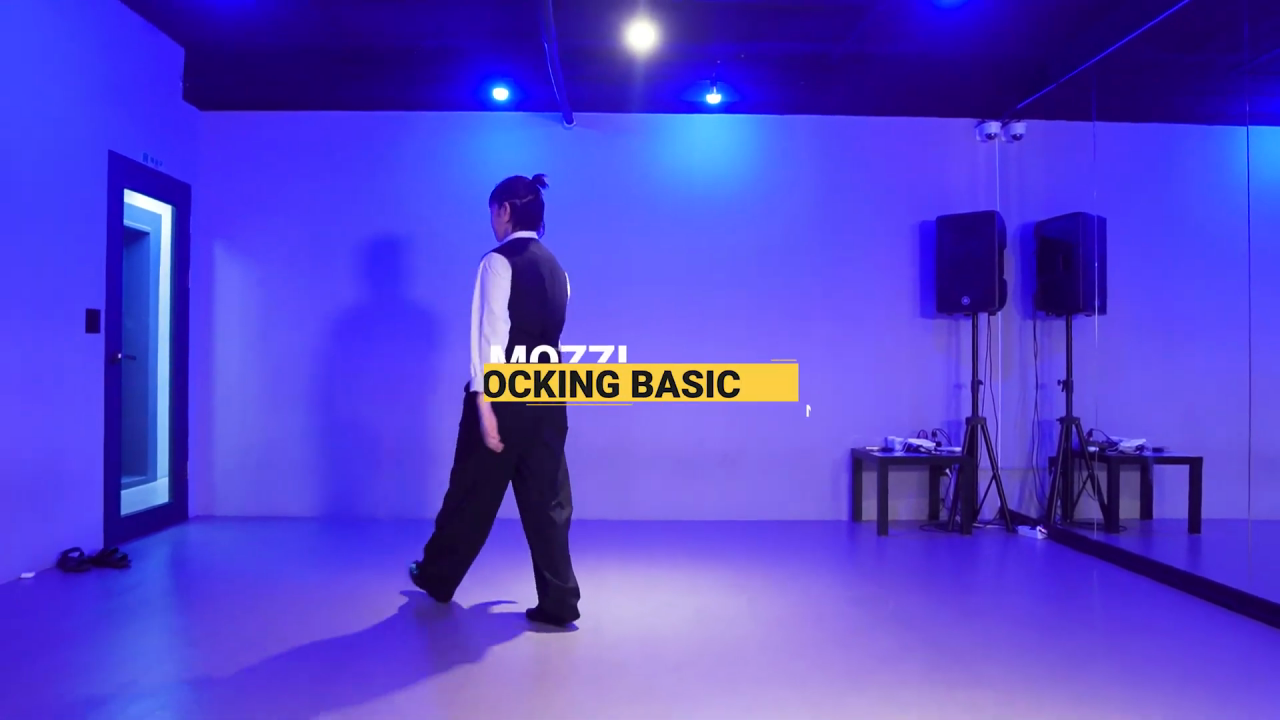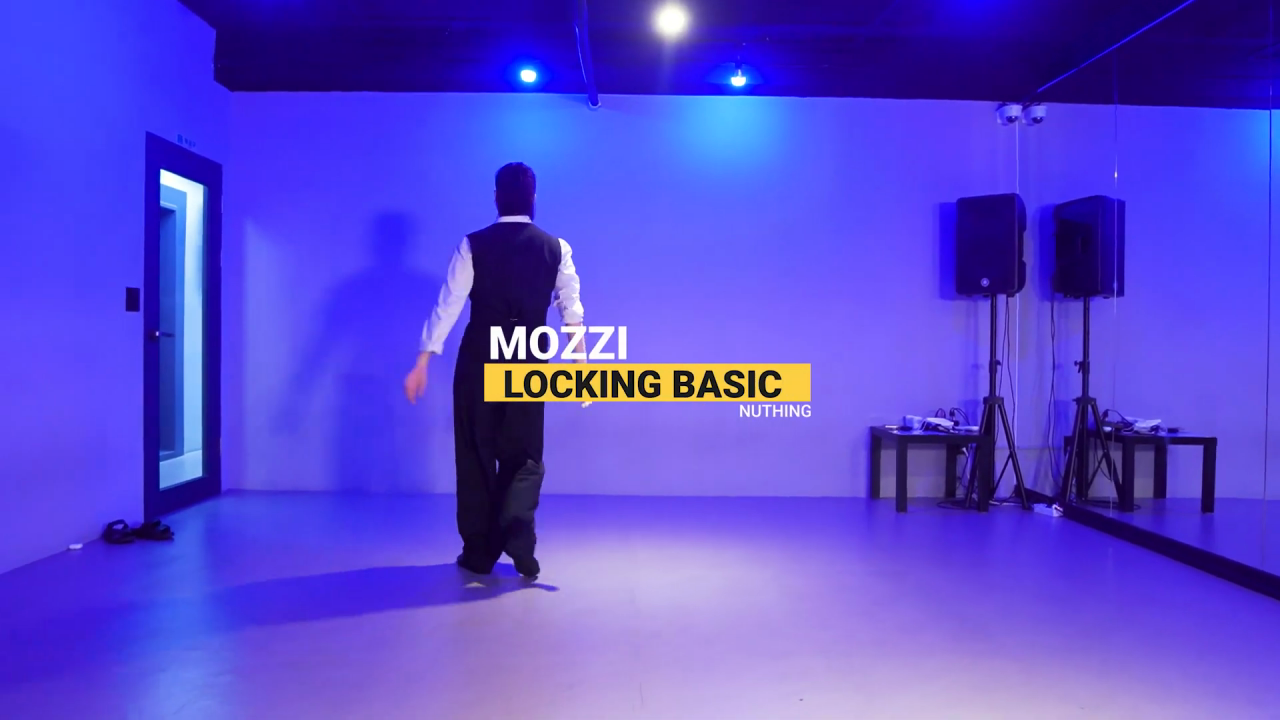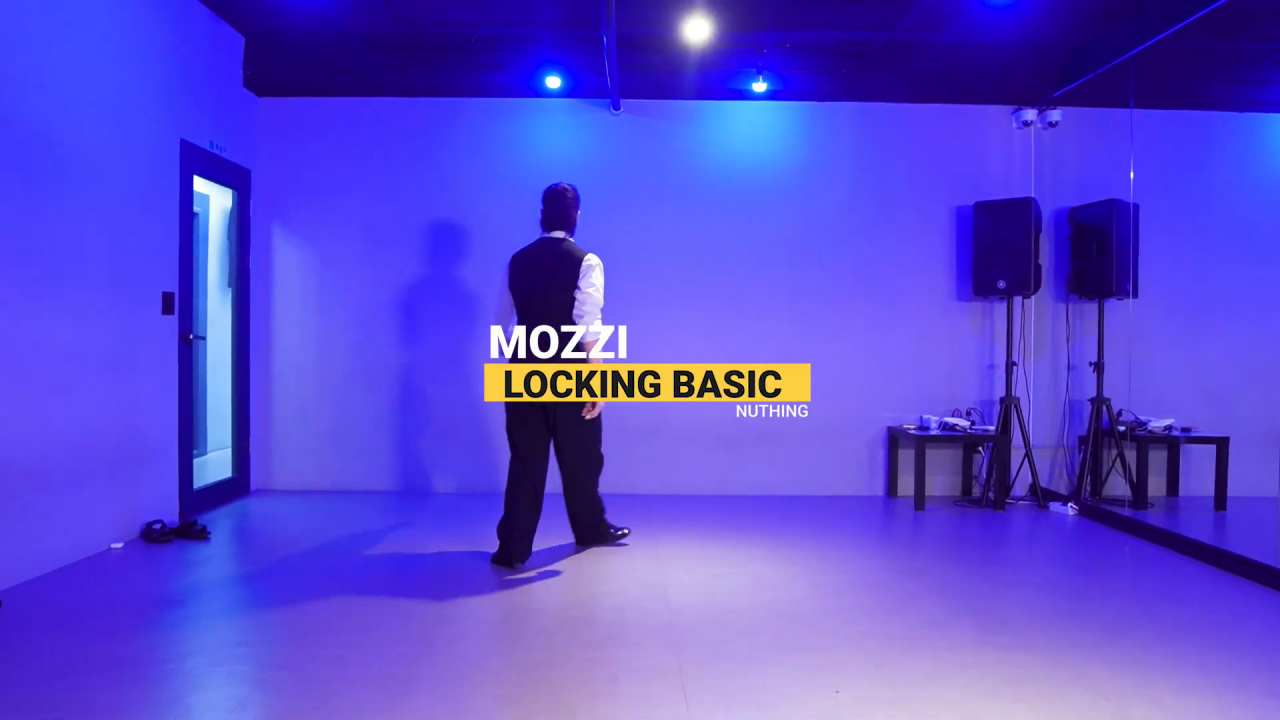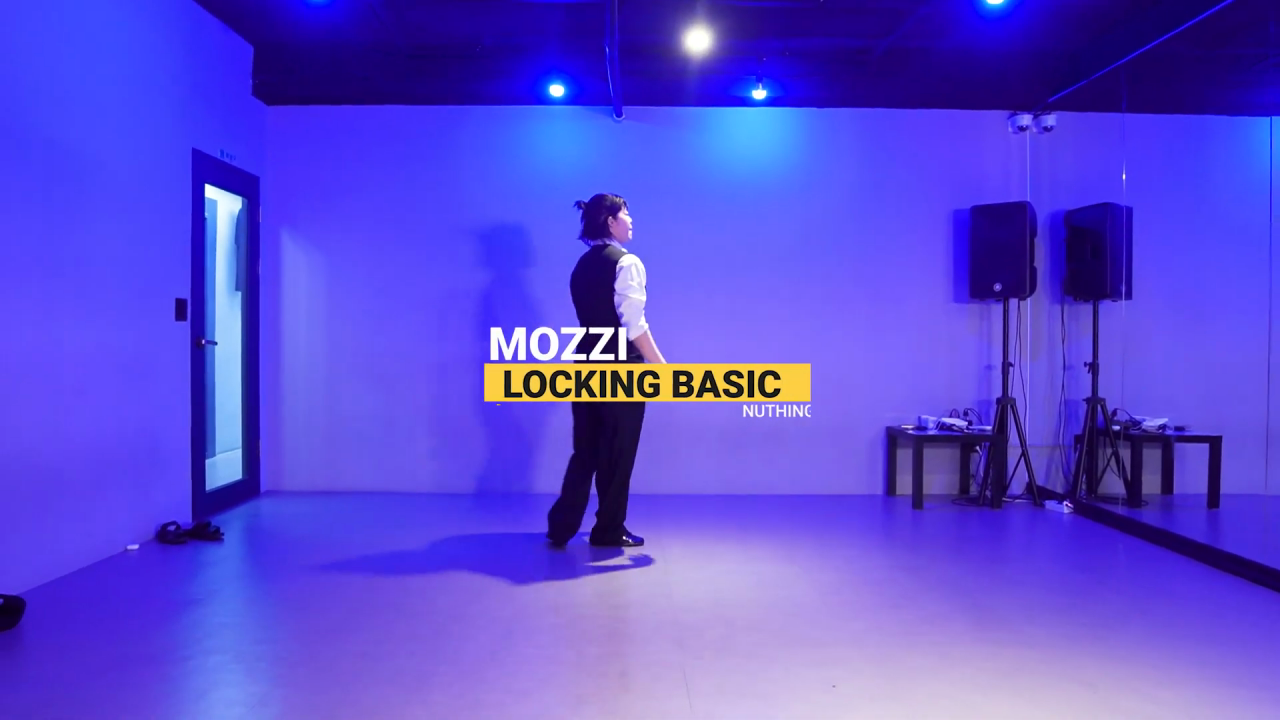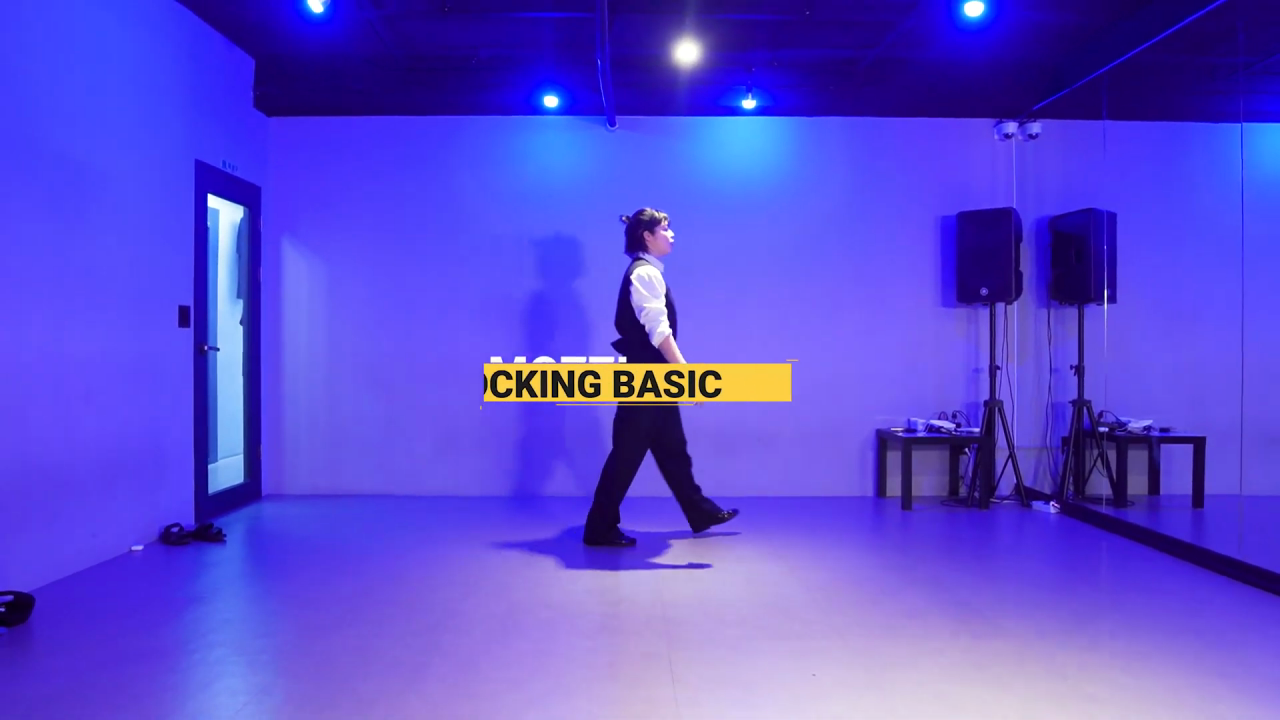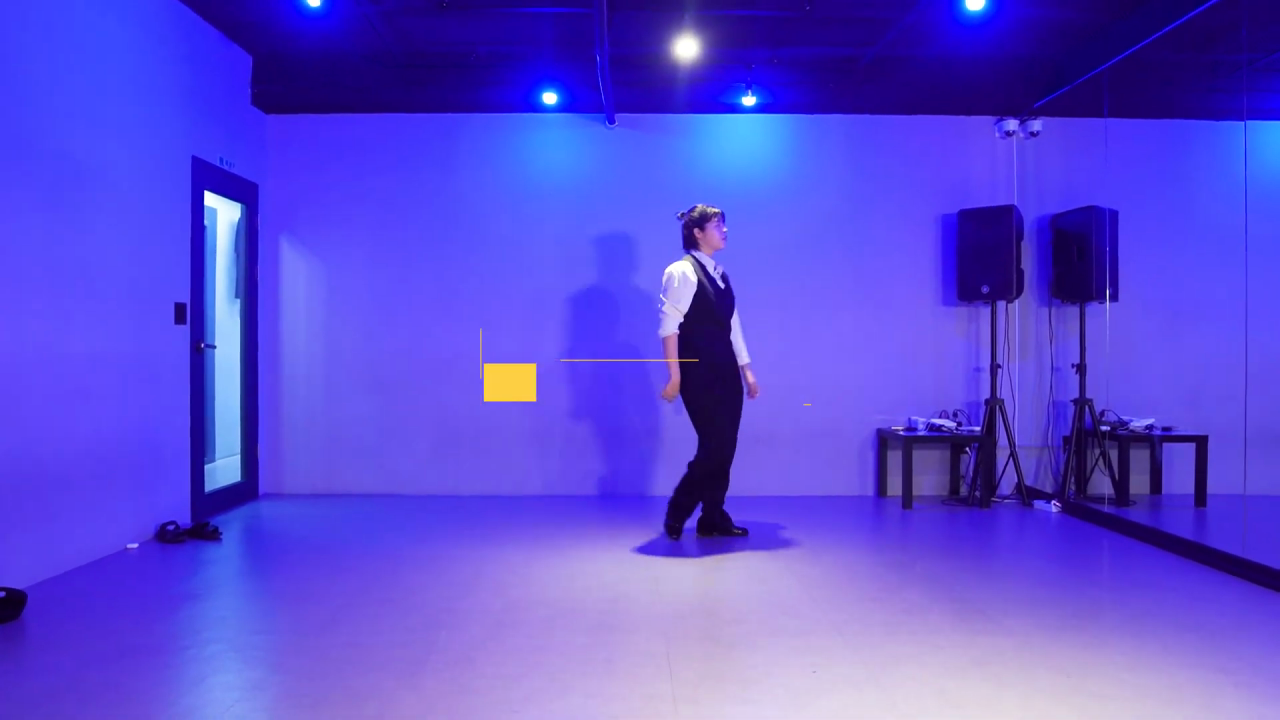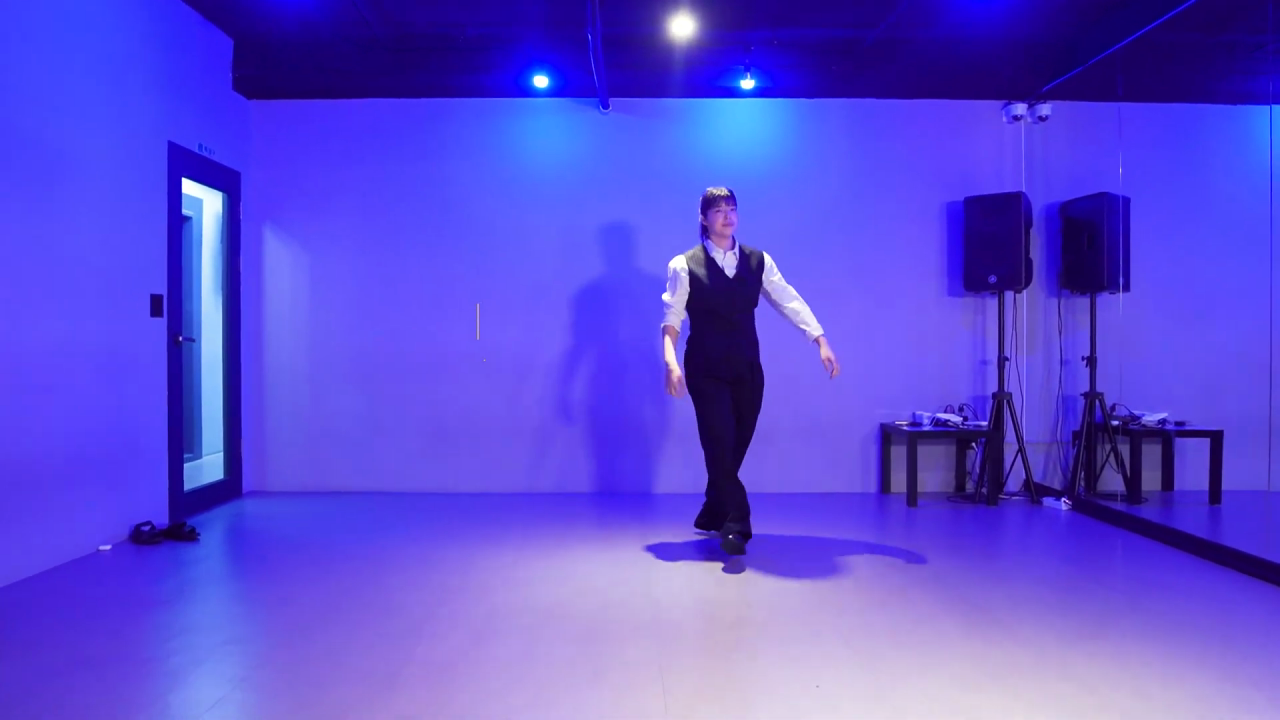
dt=0.4s
person 1, frame 1
left shoulder: (496, 261)
right shoulder: (553, 266)
left elbow: (489, 336)
left wrist: (484, 401)
left hip: (504, 393)
left knee: (473, 490)
right knee: (546, 496)
left ankle: (438, 576)
right ankle: (558, 599)
person 1, frame 2
left shoulder: (474, 245)
right shoulder: (555, 248)
left elbow: (450, 303)
right elbow: (571, 312)
left wrist: (422, 361)
left hip: (480, 359)
right hip: (529, 361)
left knee: (476, 457)
right knee: (524, 457)
left ankle: (480, 551)
right ankle: (516, 541)
person 1, frame 3
left shoulder: (519, 259)
right shoulder: (585, 262)
left elbow: (504, 311)
right elbow: (588, 326)
left hip: (525, 366)
right hip: (566, 369)
left knee: (527, 459)
right knee: (580, 456)
left ankle: (513, 546)
right ankle: (590, 527)
person 1, frame 4
left shoulder: (581, 266)
right shoulder: (627, 263)
right elbow: (634, 325)
right wrist: (661, 367)
left hip: (586, 363)
right hip: (620, 366)
left knee: (587, 447)
right knee: (618, 450)
left ankle: (562, 522)
right ankle: (609, 530)
person 1, frame 5
left shoulder: (644, 273)
right shoulder: (647, 274)
right elbow: (659, 332)
left knee: (672, 446)
right knee: (628, 450)
left ankle: (701, 512)
right ankle: (601, 528)
person 1, frame 6
left shoulder: (721, 277)
right shoulder: (680, 272)
right elbow: (669, 327)
left wrist: (746, 369)
right wrist: (674, 375)
left hip: (726, 370)
right hip: (697, 371)
left knee: (725, 447)
right knee: (714, 445)
left ankle: (714, 518)
right ankle: (679, 510)
person 1, frame 7
left shoulder: (759, 261)
right shoulder: (684, 266)
left elbow: (790, 302)
right elbow: (672, 319)
left wrist: (821, 342)
right wrist: (672, 360)
left hip: (747, 366)
right hip: (707, 368)
left knee: (735, 445)
right knee: (720, 444)
left ankle: (714, 515)
right ankle: (733, 528)
